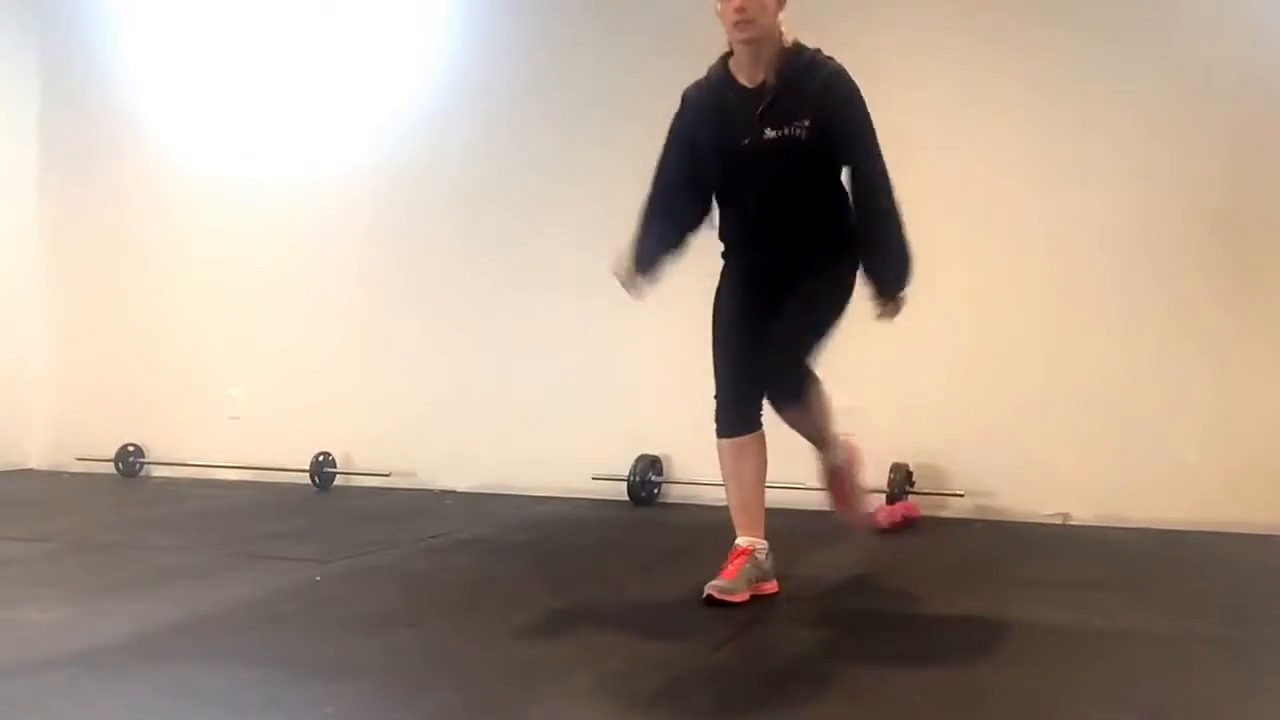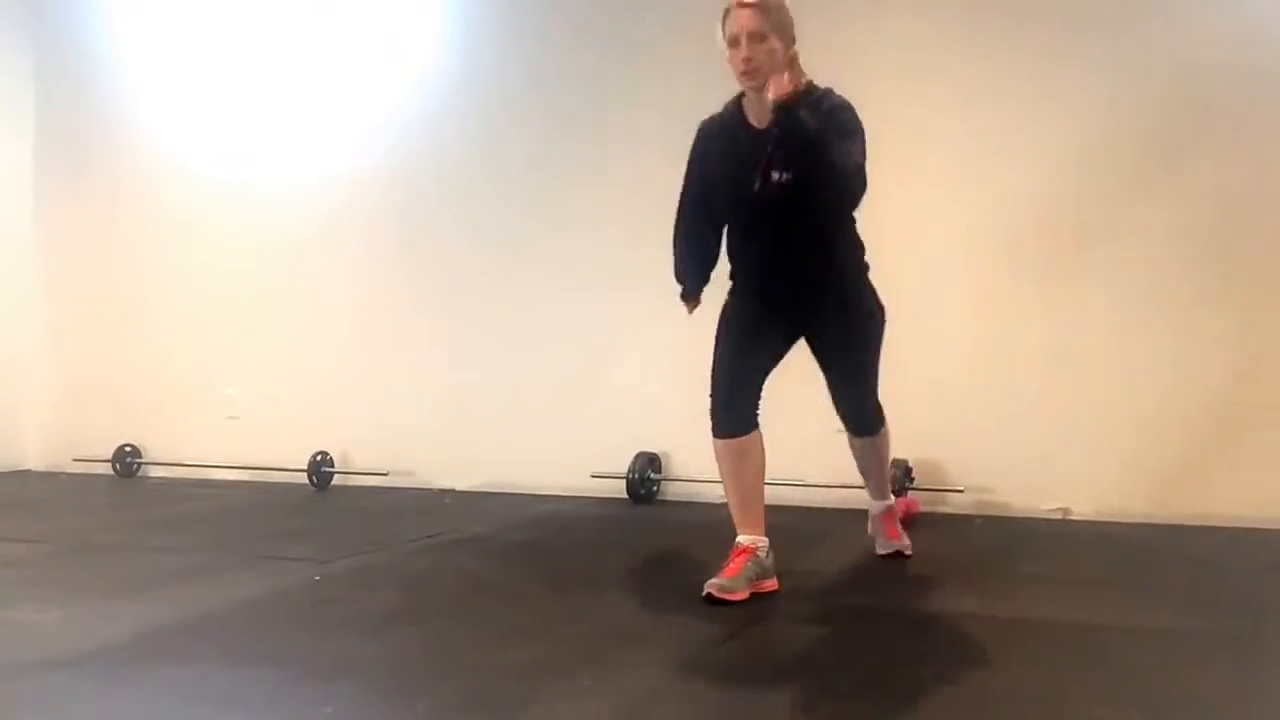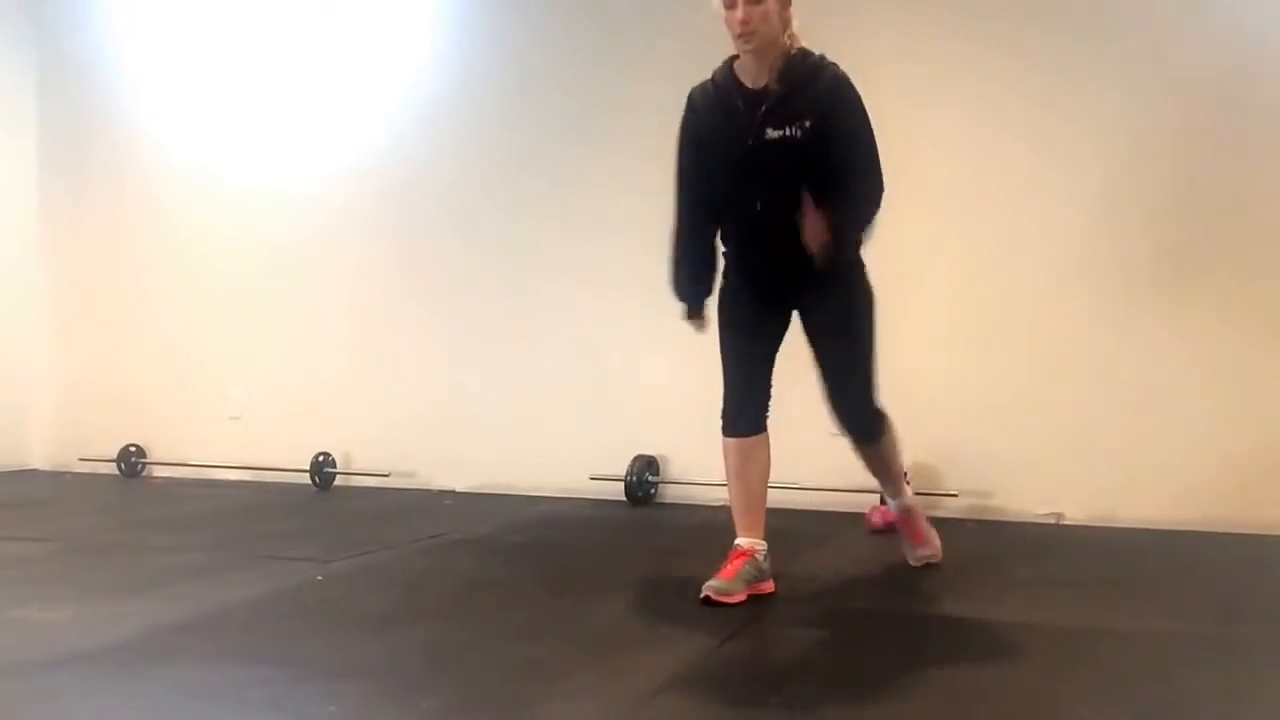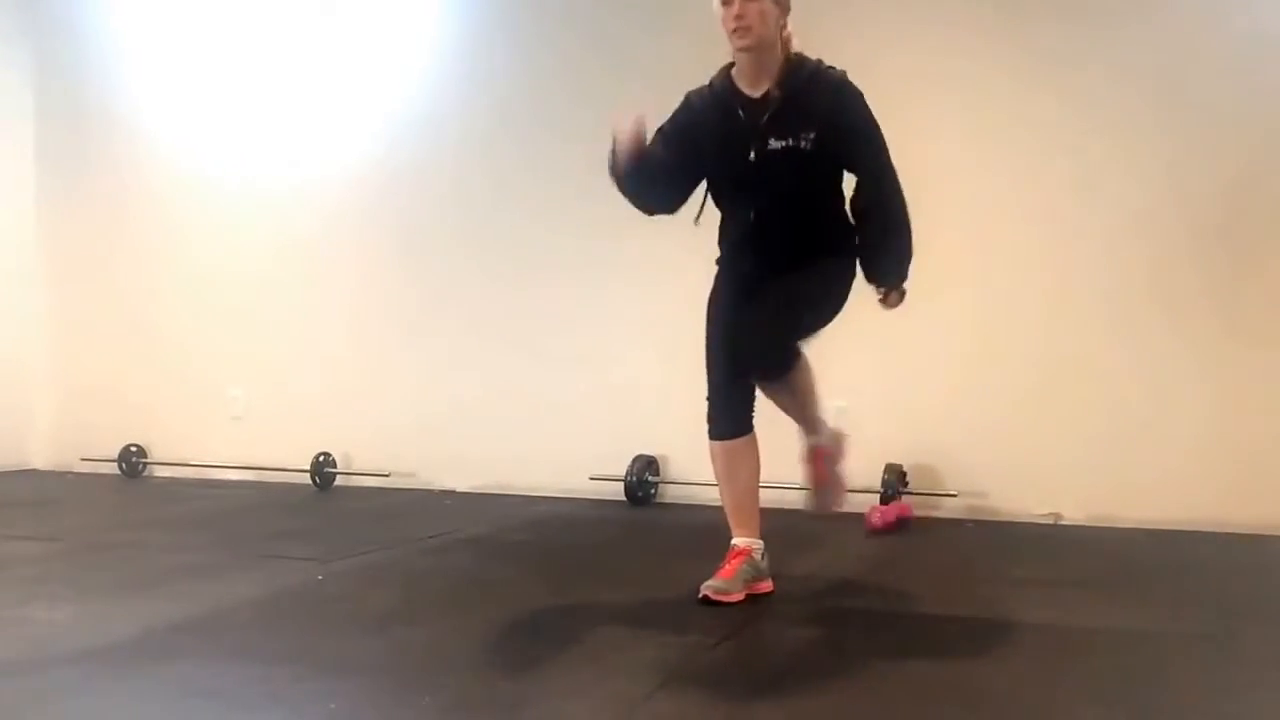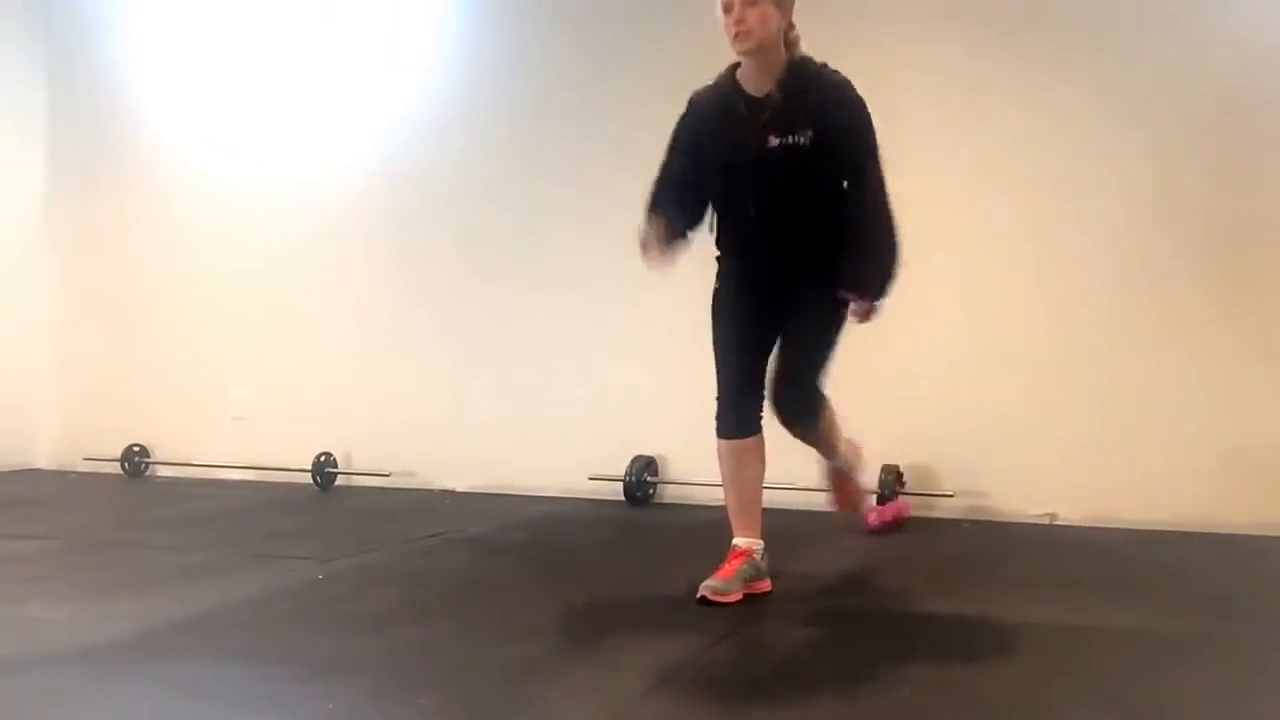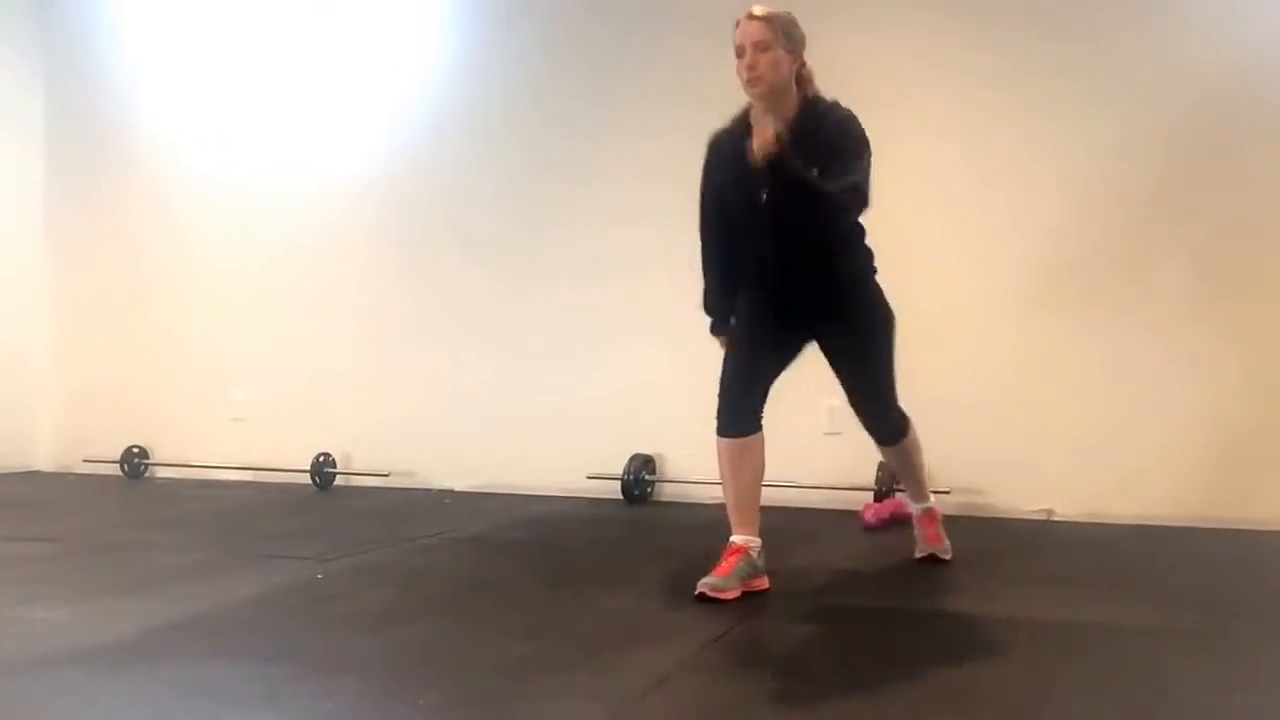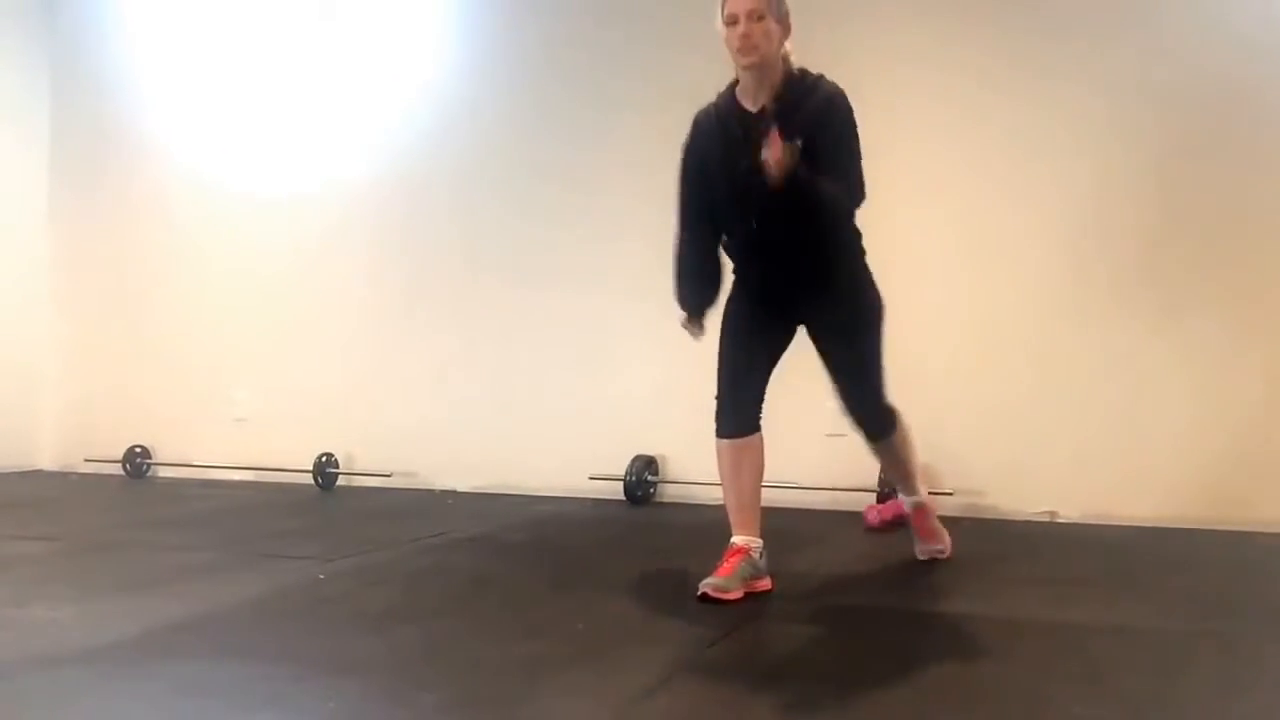
dt=0.7s
person 1, frame 1
left shoulder: (823, 83)
right shoulder: (703, 102)
left elbow: (869, 180)
right elbow: (675, 196)
left wrist: (888, 274)
right wrist: (645, 258)
left hip: (824, 260)
right hip: (750, 265)
left knee: (779, 364)
right knee: (734, 400)
left ankle: (836, 455)
right ankle: (752, 554)
person 1, frame 2
left shoulder: (829, 115)
right shoulder: (715, 136)
left elbow: (846, 188)
right elbow: (698, 216)
left wrist: (792, 119)
right wrist: (691, 280)
left hip: (836, 294)
right hip: (756, 296)
left knee: (858, 410)
right knee: (729, 401)
left ankle: (882, 509)
right ankle: (752, 552)
person 1, frame 3
left shoulder: (823, 86)
right shoulder: (706, 103)
left elbow: (866, 182)
right elbow: (694, 204)
left wrist: (837, 229)
right wrist: (692, 288)
left hip: (827, 274)
right hip: (748, 277)
left knee: (853, 407)
right knee: (741, 404)
left ankle: (905, 506)
right ankle: (750, 556)
person 1, frame 4
left shoulder: (827, 93)
right shoulder: (704, 108)
left elbow: (876, 181)
right elbow: (658, 190)
left wrist: (887, 267)
right wrist: (629, 160)
left hip: (820, 264)
right hip: (743, 268)
left knee: (761, 342)
right knee: (726, 403)
left ankle: (821, 440)
right ankle: (747, 554)
person 1, frame 5
left shoulder: (828, 95)
right shoulder: (709, 108)
left elbow: (866, 191)
right elbow: (681, 192)
left wrist: (871, 277)
right wrist: (661, 228)
left hip: (820, 271)
right hip: (744, 272)
left knee: (791, 393)
right knee: (735, 403)
left ankle: (839, 456)
right ankle: (748, 555)
person 1, frame 6
left shoulder: (836, 129)
right shoulder: (726, 148)
left elbow: (844, 203)
right elbow: (718, 236)
left wrist: (777, 162)
right wrist: (721, 313)
left hip: (845, 299)
right hip: (767, 302)
left knee: (880, 415)
right knee: (736, 402)
left ankle: (923, 510)
right ankle: (744, 551)
person 1, frame 7
left shoulder: (821, 102)
right shoulder: (712, 123)
left elbow: (848, 192)
right elbow: (697, 217)
left wrist: (791, 173)
right wrist: (694, 297)
left hip: (833, 282)
right hip: (757, 287)
left knee: (868, 408)
right knee: (735, 401)
left ankle: (918, 505)
right ankle: (746, 553)
